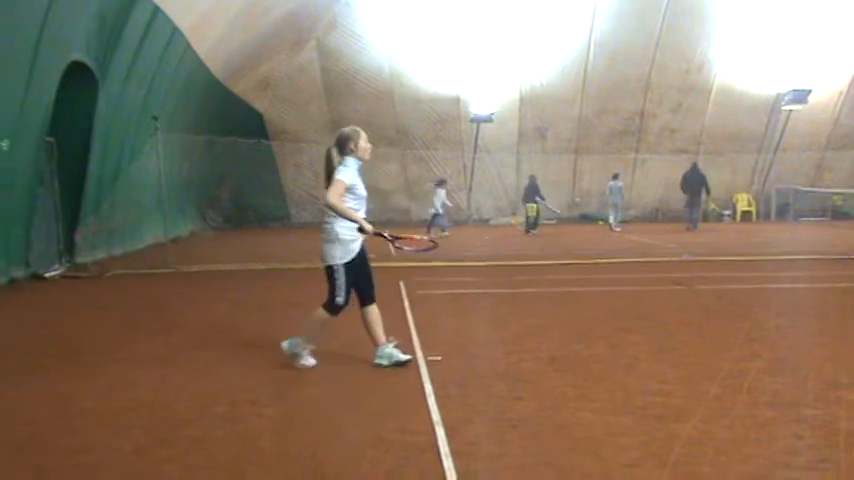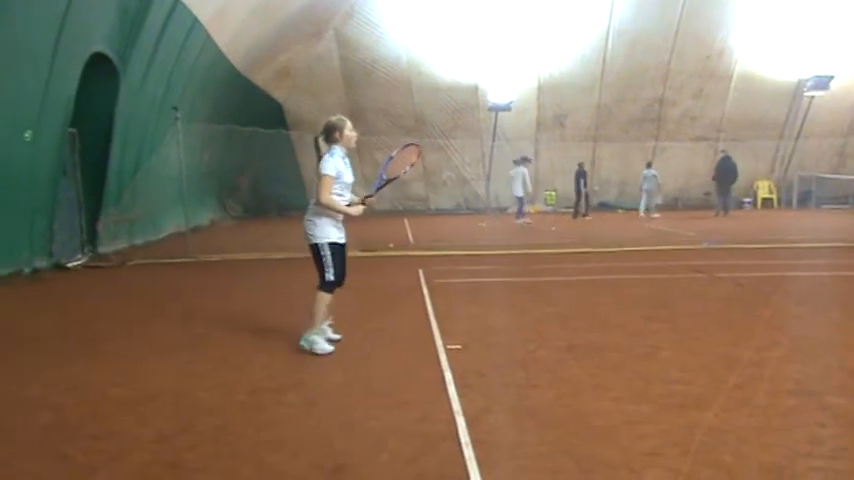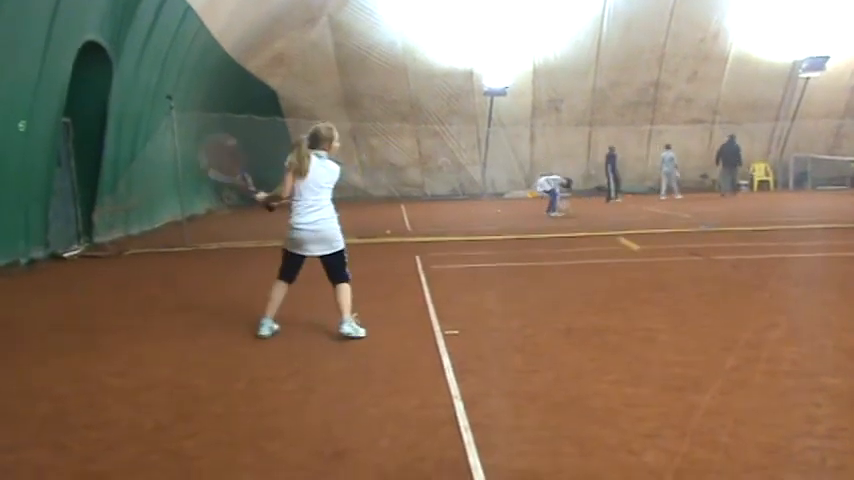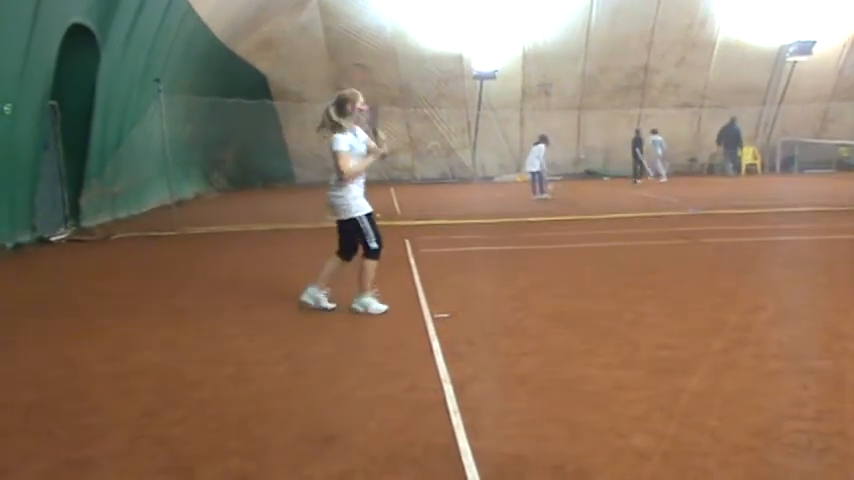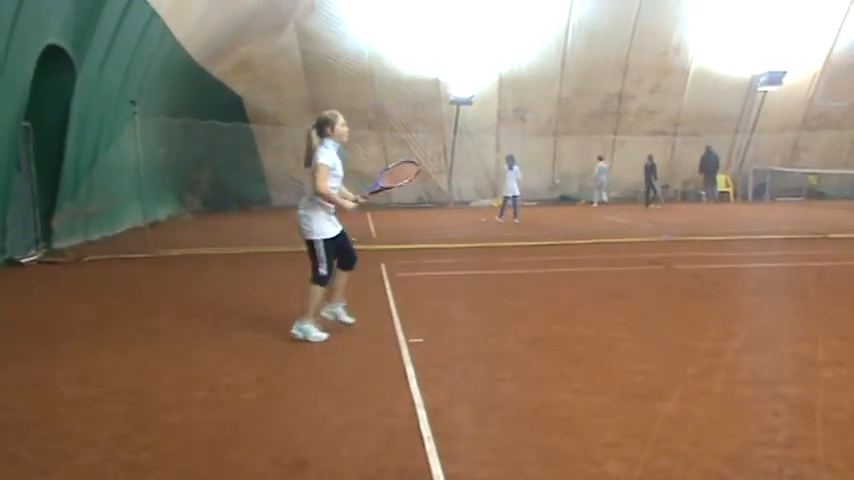
dt=1s
person 1, frame 1
left shoulder: (351, 171)
right shoulder: (346, 171)
right elbow: (331, 201)
left wrist: (360, 225)
right wrist: (361, 222)
left hip: (353, 244)
right hip: (340, 245)
left knee: (368, 297)
right knee: (337, 301)
left ankle: (384, 350)
right ankle: (298, 344)
person 1, frame 2
left shoulder: (343, 160)
right shoulder: (331, 160)
right elbow: (323, 198)
left wrist: (356, 200)
right wrist: (351, 211)
left hip: (334, 226)
right hip: (321, 226)
left knee: (337, 278)
right knee: (329, 280)
left ankle: (323, 325)
right ankle: (311, 335)
person 1, frame 3
left shoulder: (294, 161)
right shoulder: (334, 169)
left elbow: (285, 193)
left wrist: (266, 197)
left hip: (300, 231)
right hip: (328, 231)
left knee: (285, 277)
right knee: (341, 278)
left ankle: (266, 323)
right ankle: (348, 323)
person 1, frame 4
left shoulder: (357, 132)
right shoulder: (340, 137)
left elbow: (379, 150)
right elbow: (347, 173)
left wrist: (378, 150)
right wrist: (371, 158)
left hip: (349, 198)
right hip: (347, 198)
left knee: (347, 251)
right knee: (373, 246)
left ankle: (315, 292)
right ankle: (364, 298)
person 1, frame 5
left shoulder: (333, 153)
right shoulder: (325, 153)
left elbow: (336, 186)
right elbow: (320, 188)
left wrist: (352, 197)
right wrist: (343, 204)
left hip: (326, 217)
right hip: (315, 217)
left knee: (348, 257)
right knee: (323, 272)
left ankle: (335, 306)
right ankle: (304, 324)
